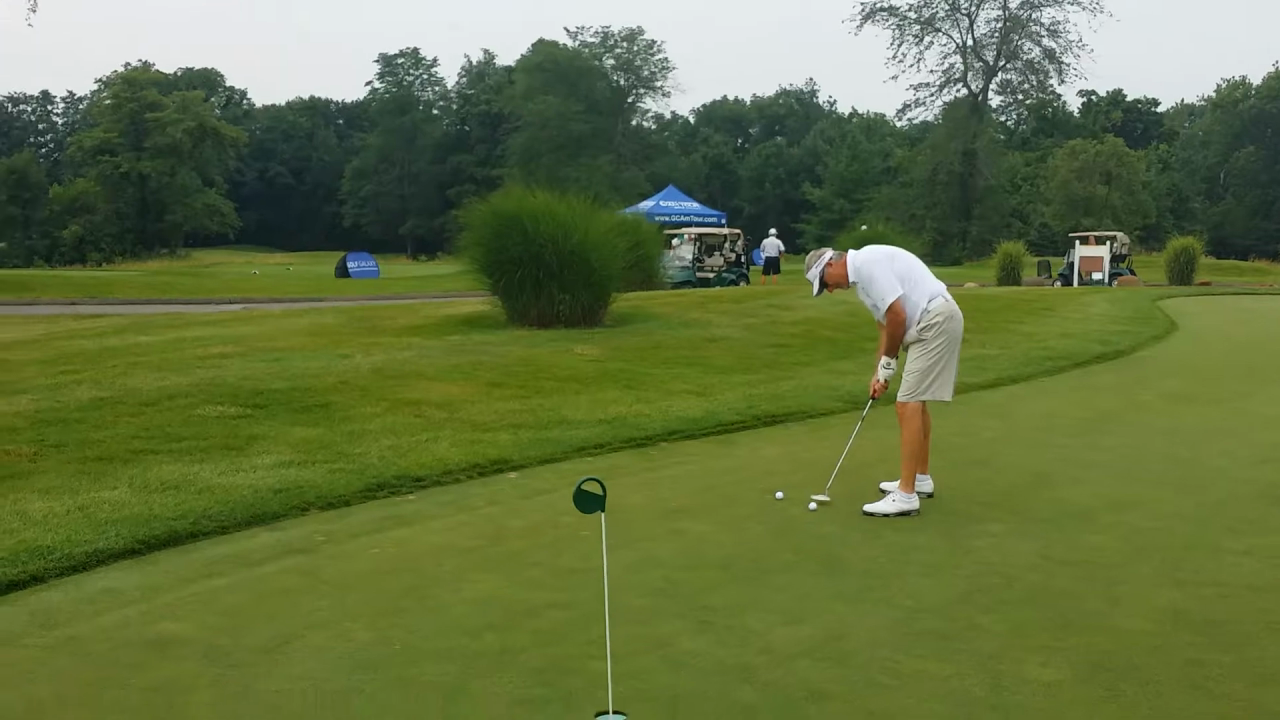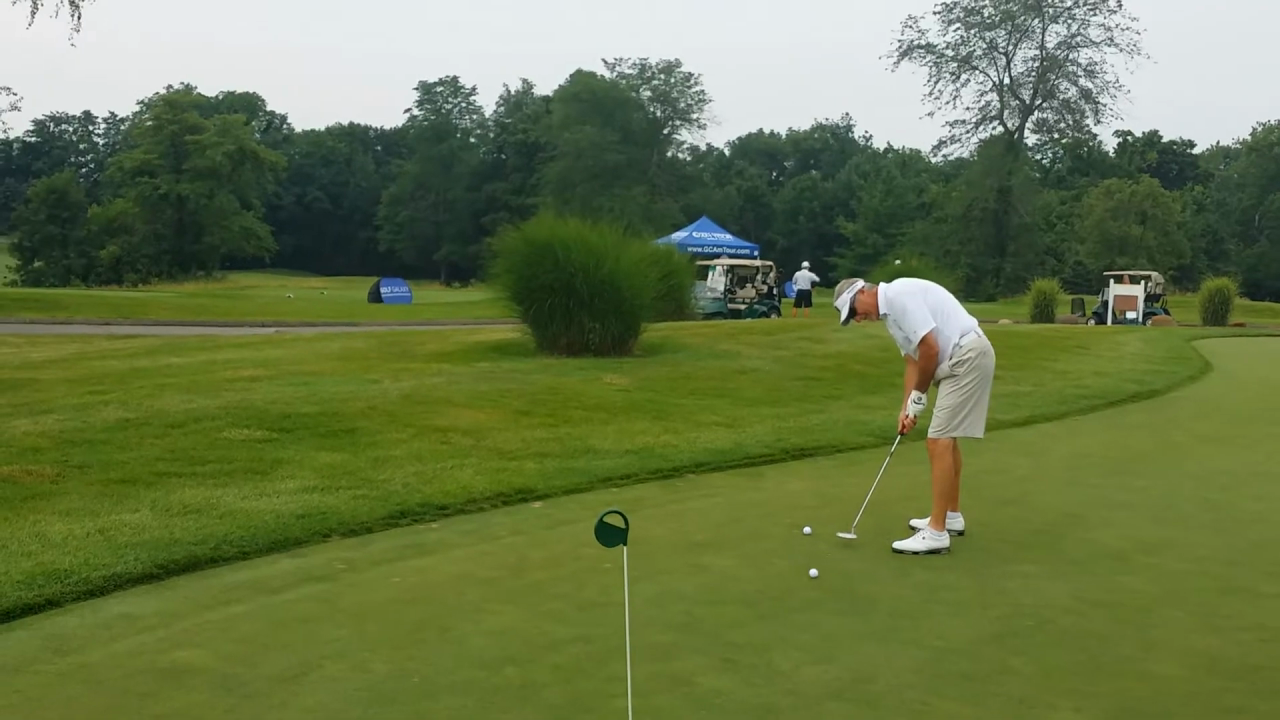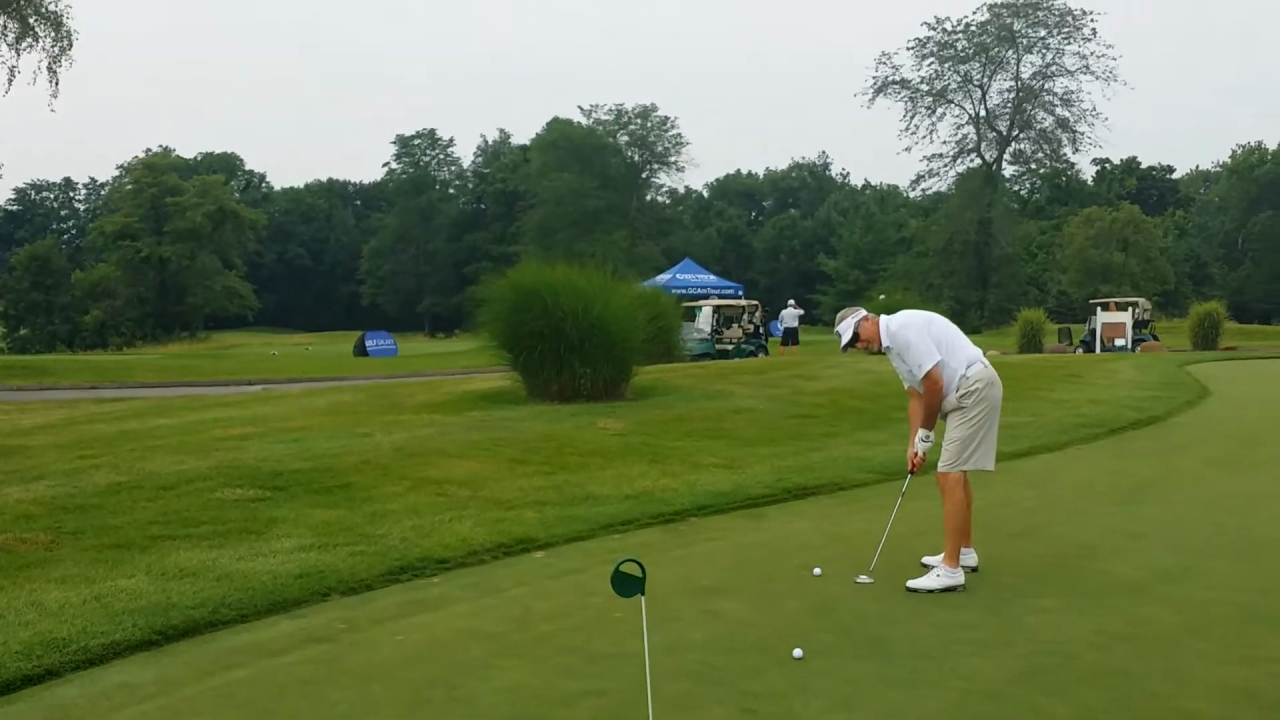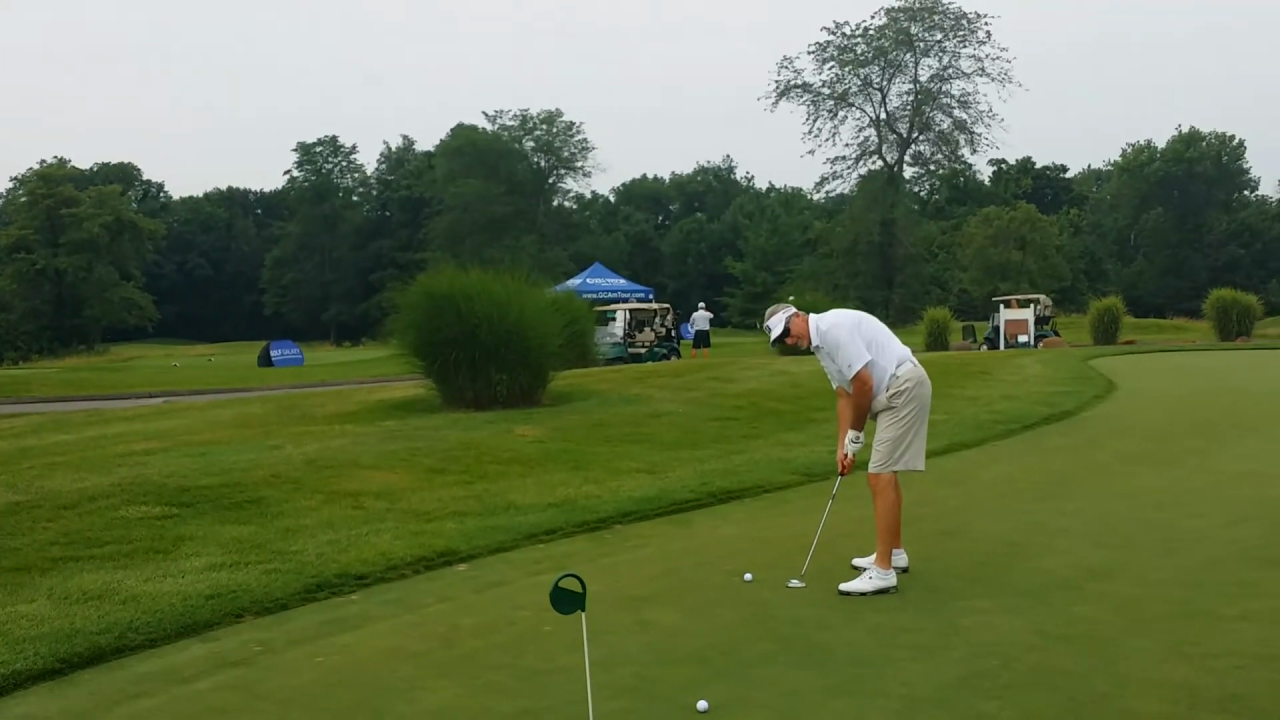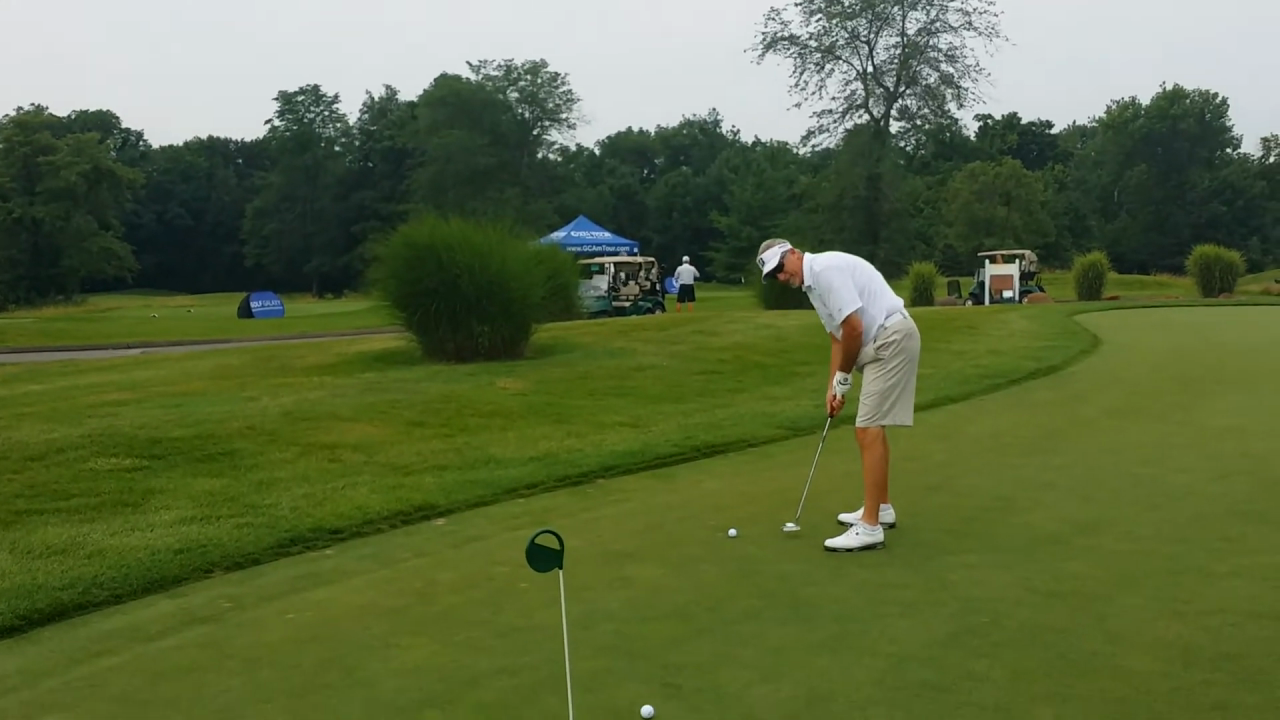
dt=0.4s
person 1, frame 1
left shoulder: (866, 263)
right shoulder: (862, 276)
left elbow: (897, 315)
right elbow: (886, 323)
left wrist: (888, 361)
right wrist: (879, 372)
left hip: (935, 321)
right hip: (932, 323)
left knee: (908, 405)
right knee: (916, 401)
left ankle: (906, 495)
right ankle: (921, 478)
person 1, frame 2
left shoulder: (899, 295)
right shoulder: (890, 312)
left elbow: (930, 348)
right elbow: (913, 360)
left wrist: (918, 396)
right wrist: (906, 407)
left hip: (967, 357)
right hip: (960, 361)
left knee: (939, 442)
right knee: (946, 438)
left ankle: (936, 533)
right ankle: (951, 516)
person 1, frame 3
left shoulder: (902, 328)
right shoulder: (892, 344)
left elbow: (934, 383)
right elbow: (916, 394)
left wrist: (925, 434)
right wrist: (913, 444)
left hip: (974, 388)
right hip: (966, 392)
left knee: (949, 476)
right knee: (956, 472)
left ankle: (951, 570)
right ankle: (963, 552)
person 1, frame 4
left shoulder: (833, 327)
right shoulder: (821, 344)
left elbow: (863, 384)
right elbow: (844, 395)
left wrist: (855, 436)
right wrist: (842, 445)
left hip: (904, 387)
right hip: (894, 393)
left knee: (880, 477)
right knee: (885, 473)
left ankle: (883, 571)
right ankle: (894, 553)
person 1, frame 5
left shoulder: (826, 268)
right shoulder: (814, 283)
left elbow: (853, 328)
right elbow: (839, 336)
left wrist: (842, 377)
right wrist: (833, 385)
left hip: (892, 339)
right hip: (881, 343)
left knee: (869, 431)
right knee: (872, 427)
left ankle: (870, 527)
right ankle: (881, 508)
